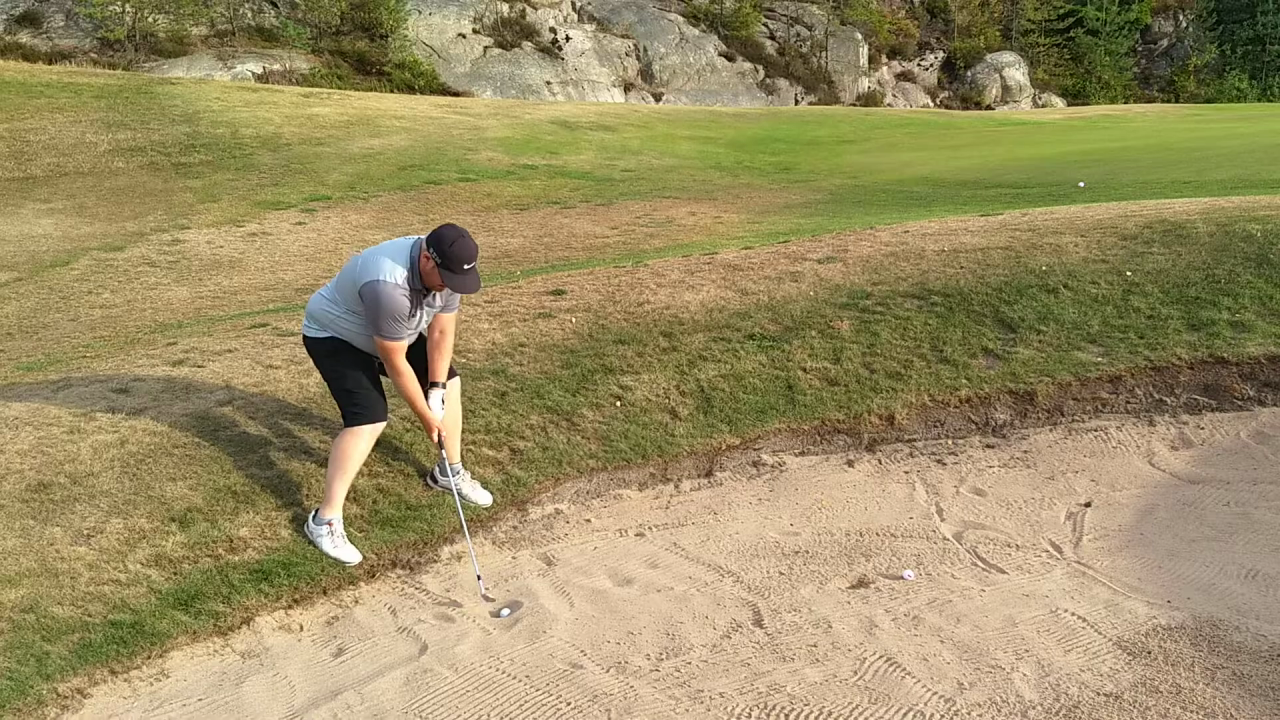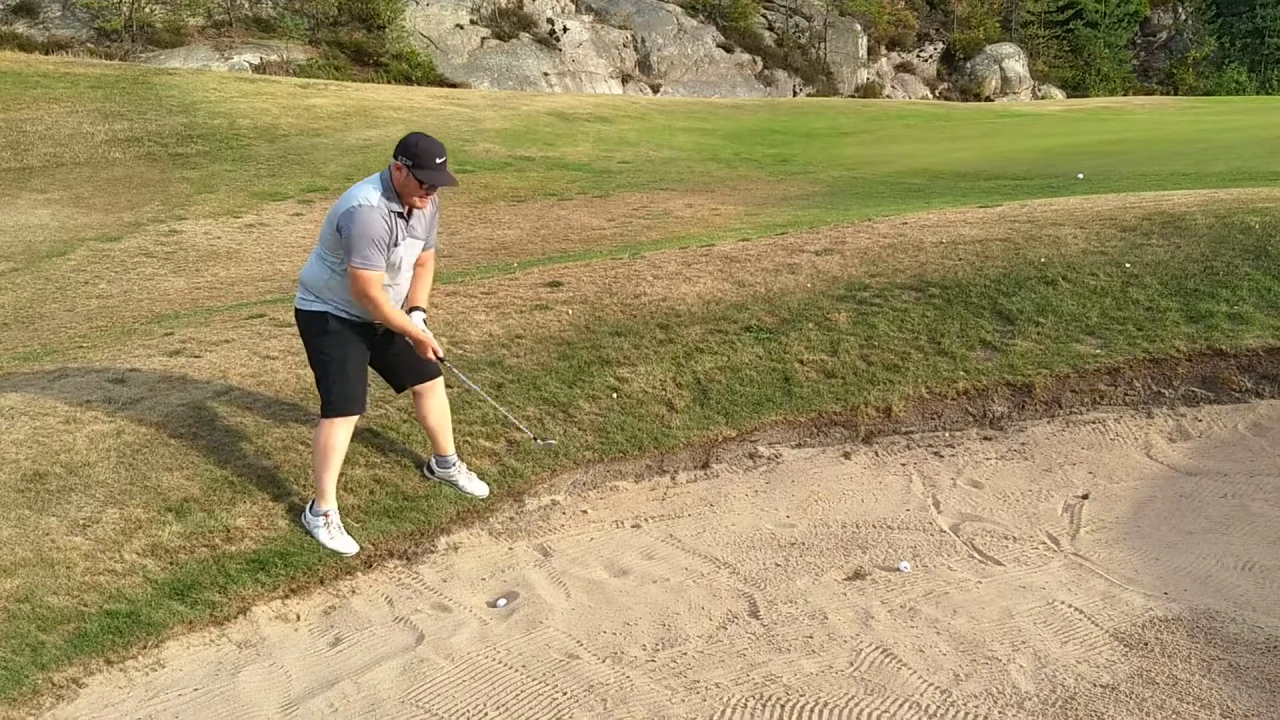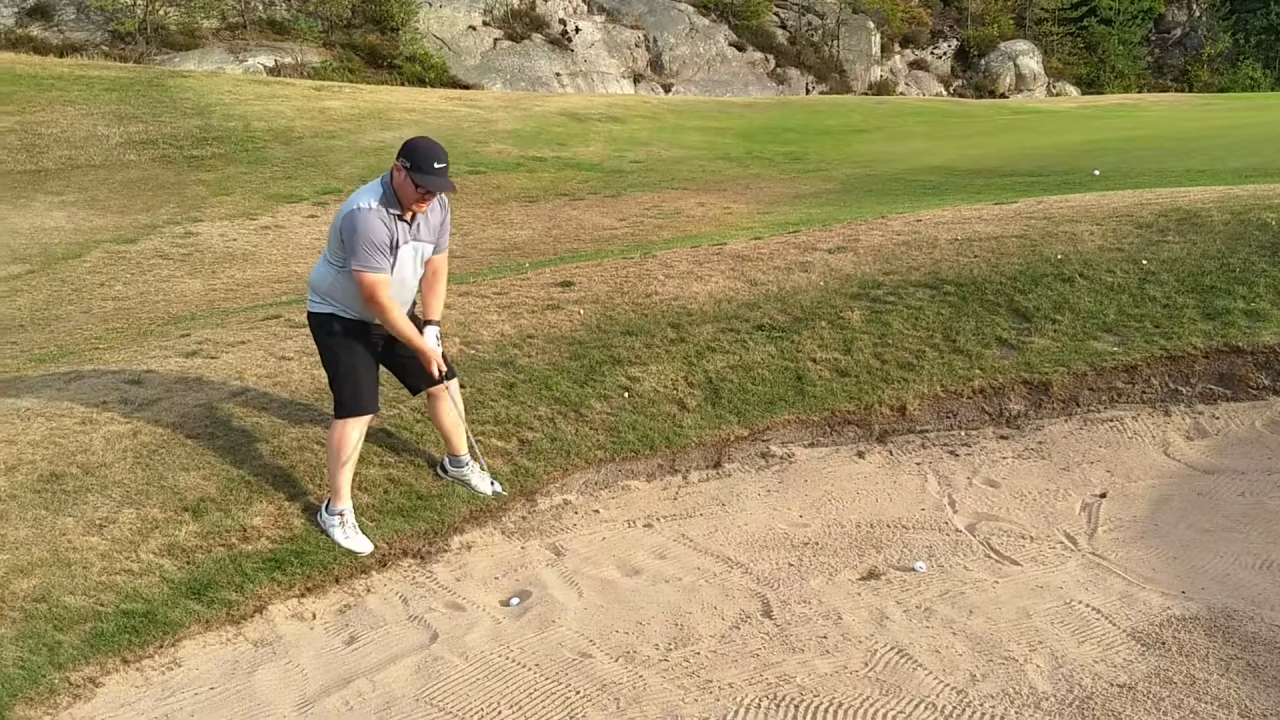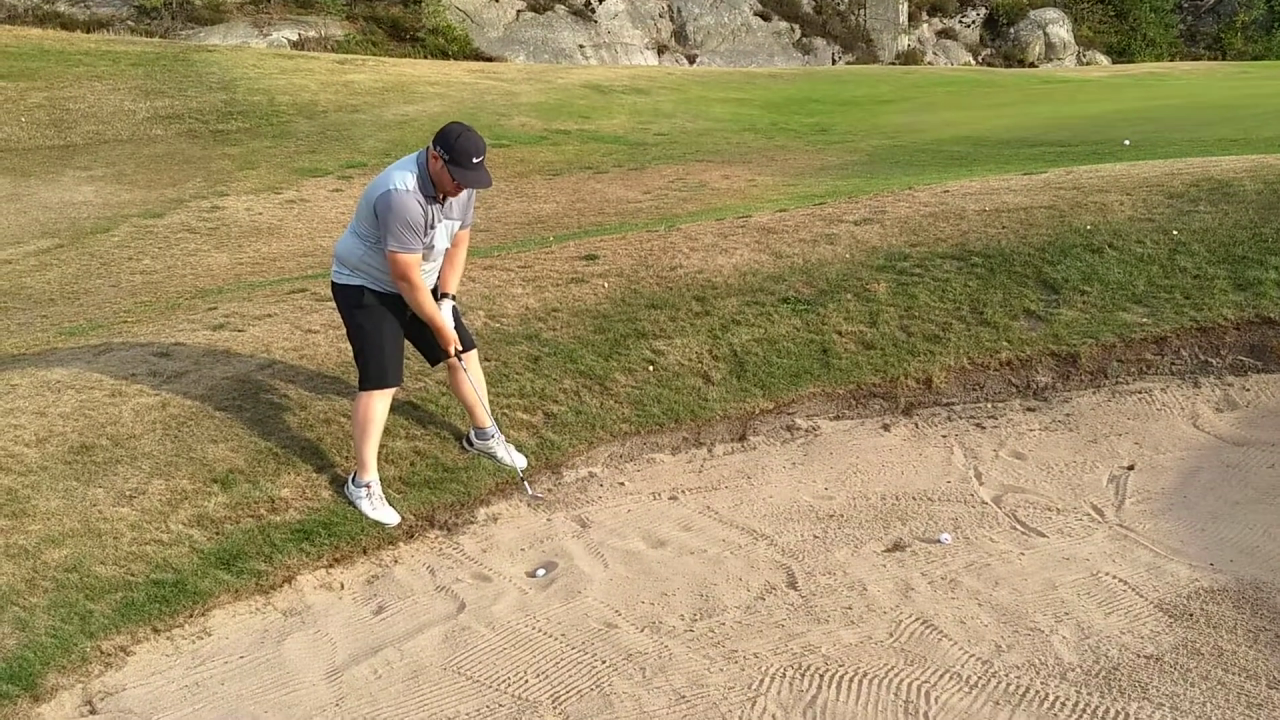
dt=0.7s
person 1, frame 1
left shoulder: (447, 267)
right shoulder: (389, 284)
left elbow: (442, 331)
right elbow: (395, 362)
left wrist: (437, 393)
right wrist: (425, 415)
right hip: (335, 335)
left knee: (448, 379)
right knee: (368, 420)
left ankle: (450, 472)
right ankle: (325, 521)
person 1, frame 2
left shoulder: (425, 202)
right shoulder: (367, 210)
left elbow: (424, 261)
right elbow: (367, 293)
left wrist: (417, 315)
right wrist: (414, 333)
left hip: (382, 314)
right hip: (331, 314)
left knee: (429, 380)
right knee: (343, 409)
left ankle: (445, 462)
right ankle: (321, 511)
person 1, frame 3
left shoulder: (436, 205)
right shoulder: (366, 215)
left elbow: (435, 268)
right elbow: (375, 299)
left wrist: (431, 328)
right wrist: (421, 348)
left hip: (397, 314)
right hip: (342, 317)
left knee: (444, 383)
right knee: (356, 410)
left ankle: (458, 462)
right ankle: (337, 511)
person 1, frame 4
left shoulder: (459, 184)
right shoulder: (402, 195)
left elbow: (457, 243)
right elbow: (406, 278)
left wrist: (447, 301)
right wrist: (439, 327)
left hip: (421, 284)
right hip: (366, 287)
left knee: (464, 353)
right knee: (380, 382)
left ankle: (484, 435)
right ankle: (363, 482)
